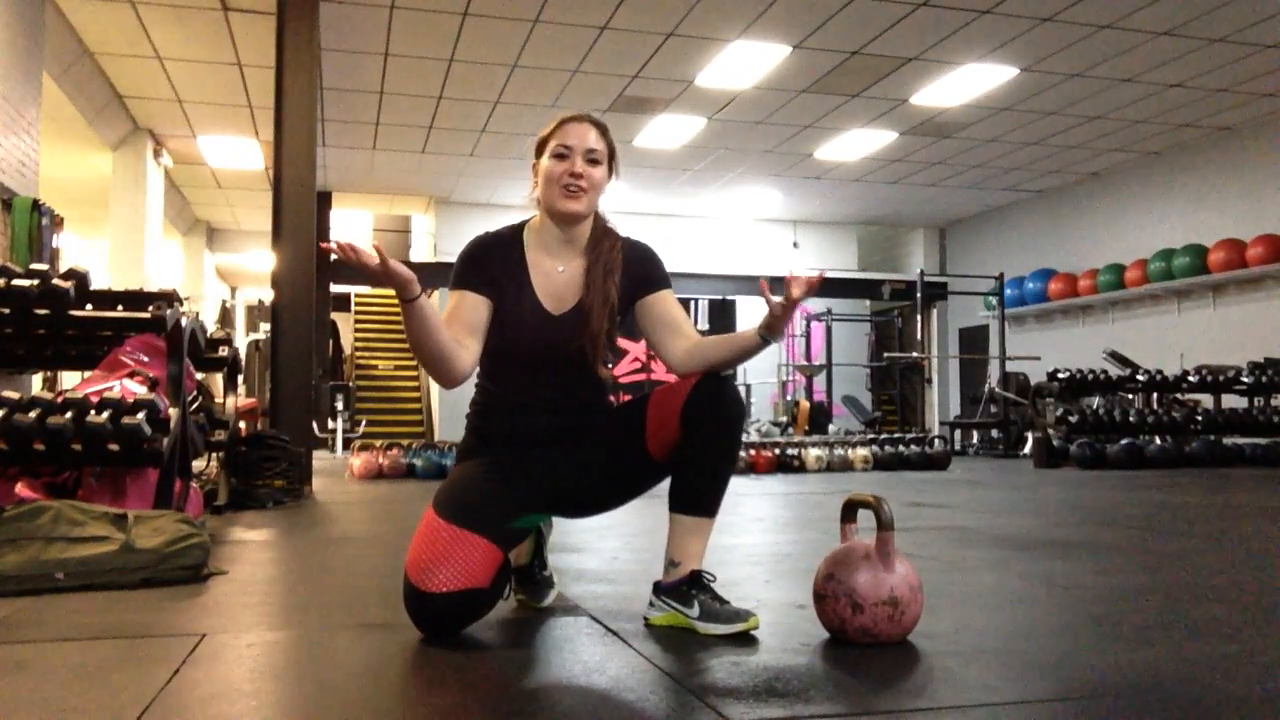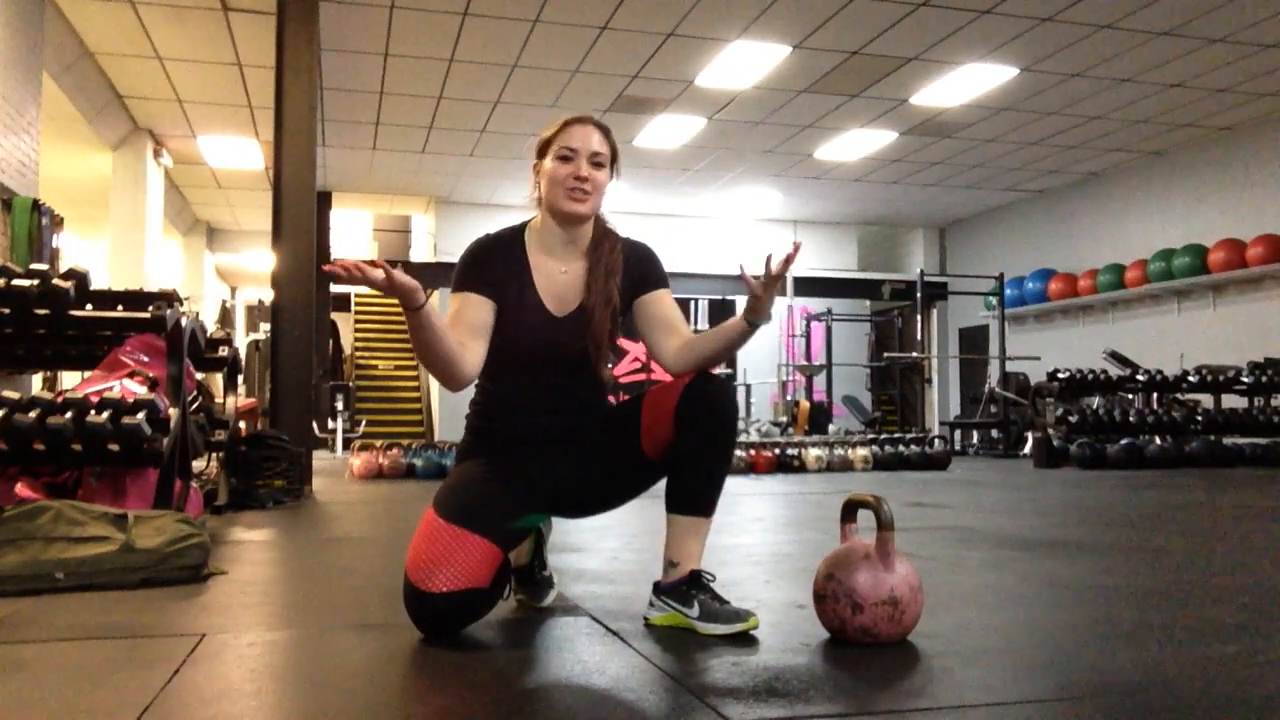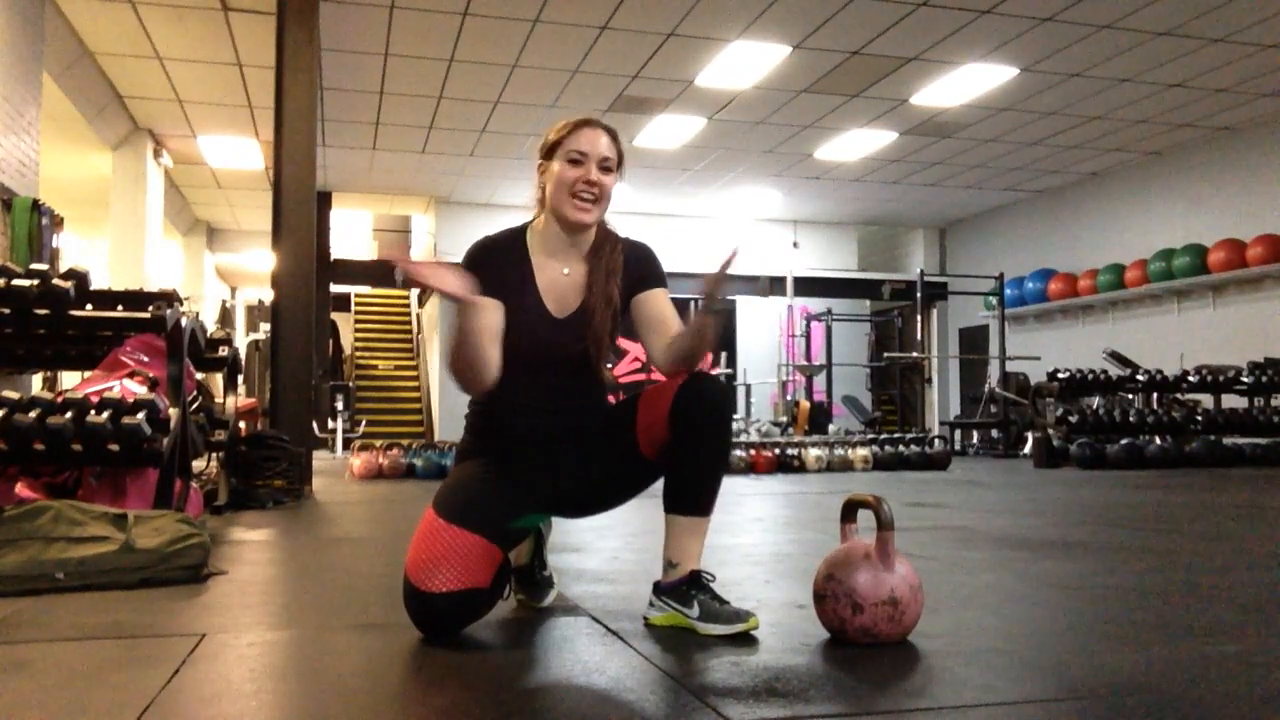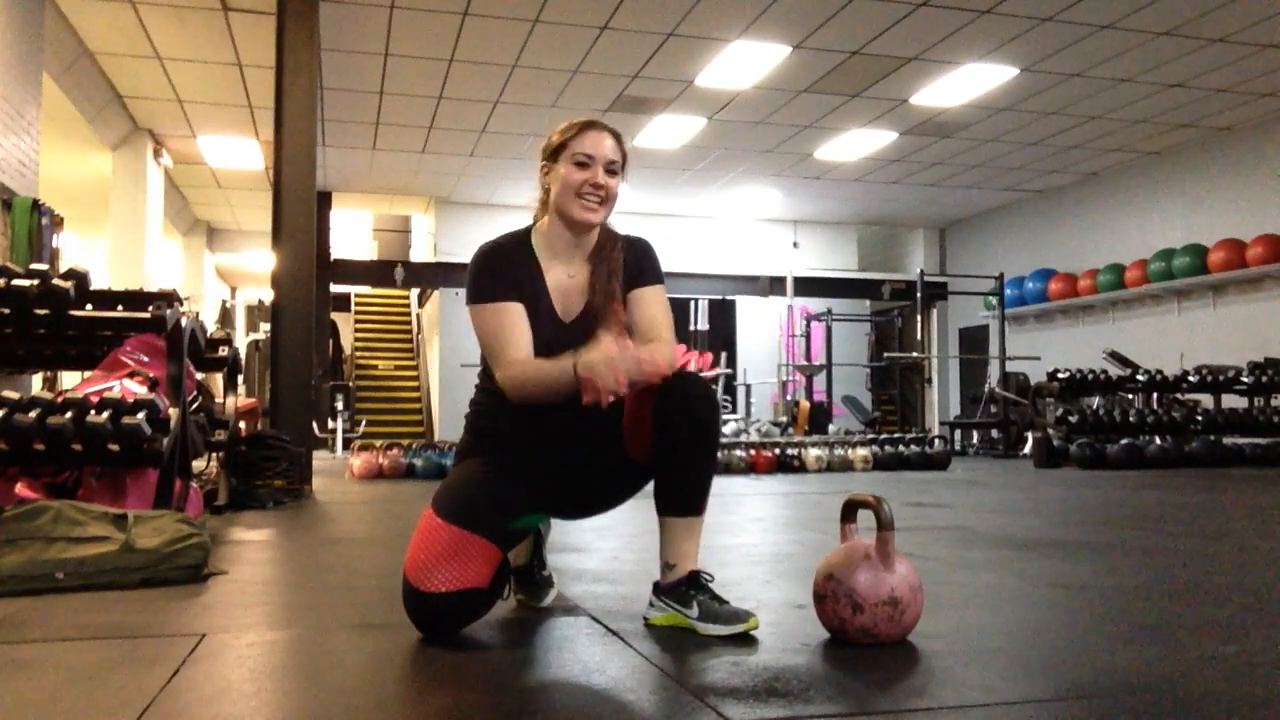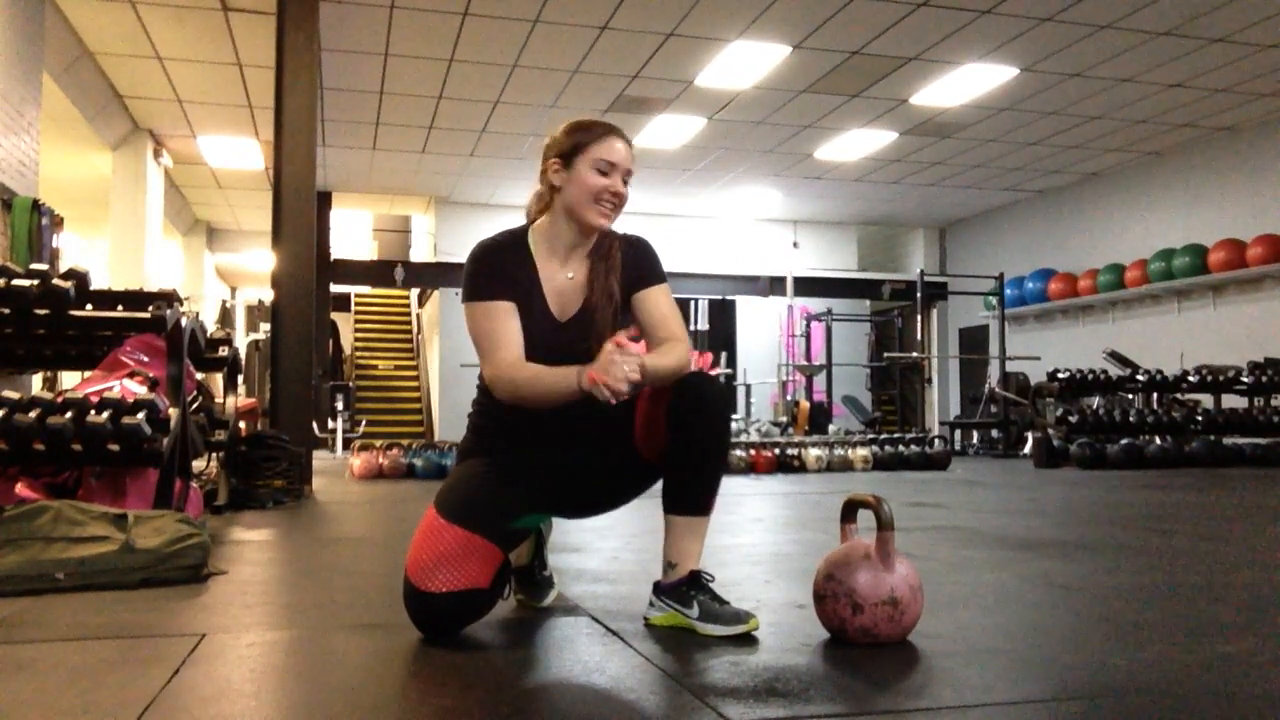
dt=0.2s
person 1, frame 1
left shoulder: (632, 261)
right shoulder: (490, 255)
left elbow: (686, 354)
right elbow: (453, 367)
left wrist: (768, 330)
right wrist: (407, 292)
left hip: (592, 449)
right hip: (502, 457)
left knee: (715, 399)
right knee: (437, 607)
left ankle: (679, 589)
right ankle: (523, 547)
person 1, frame 2
left shoulder: (633, 261)
right shoulder: (490, 257)
left elbow: (679, 354)
right elbow: (458, 371)
left wrist: (751, 317)
right wrist: (413, 302)
left hip: (590, 449)
right hip: (502, 457)
left knee: (709, 399)
right knee: (436, 607)
left ankle: (677, 589)
right ankle: (522, 546)
person 1, frame 3
left shoulder: (632, 260)
right shoulder: (494, 256)
left elbow: (673, 358)
right elbow: (478, 377)
left wrist: (707, 312)
right wrist: (464, 307)
left hip: (592, 449)
right hip: (505, 456)
left knee: (705, 397)
right knee: (436, 608)
left ankle: (679, 589)
right ankle: (523, 542)
person 1, frame 4
left shoulder: (633, 258)
right shoulder: (499, 260)
left elbow: (663, 351)
right elbow: (515, 376)
left wrist: (625, 365)
right wrist: (586, 365)
left hip: (592, 449)
right hip: (506, 455)
left knee: (690, 397)
right knee: (435, 607)
left ankle: (677, 590)
right ankle: (523, 543)
person 1, frame 5
left shoulder: (632, 256)
right shoulder: (496, 259)
left elbow: (677, 348)
right elbow: (503, 375)
left wrist: (631, 368)
right wrist: (588, 376)
left hip: (595, 448)
right hip: (508, 454)
left knee: (704, 397)
right knee: (436, 607)
left ankle: (679, 590)
right ankle: (523, 542)
